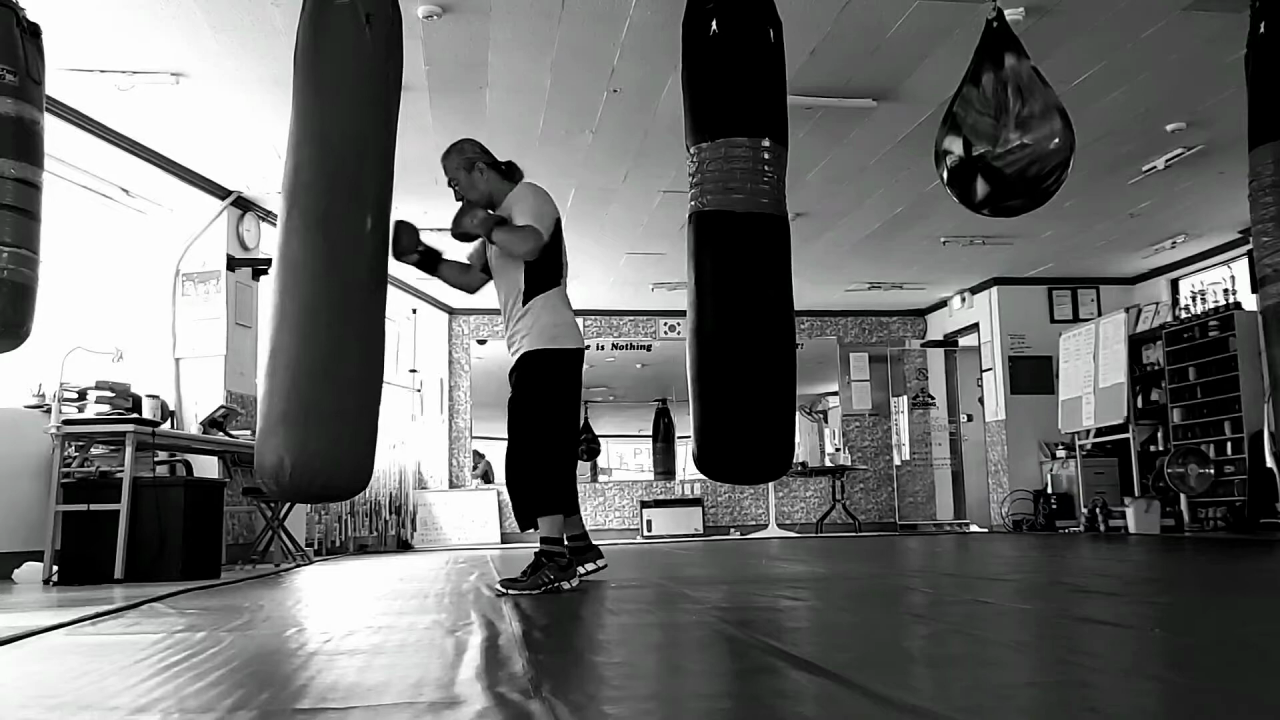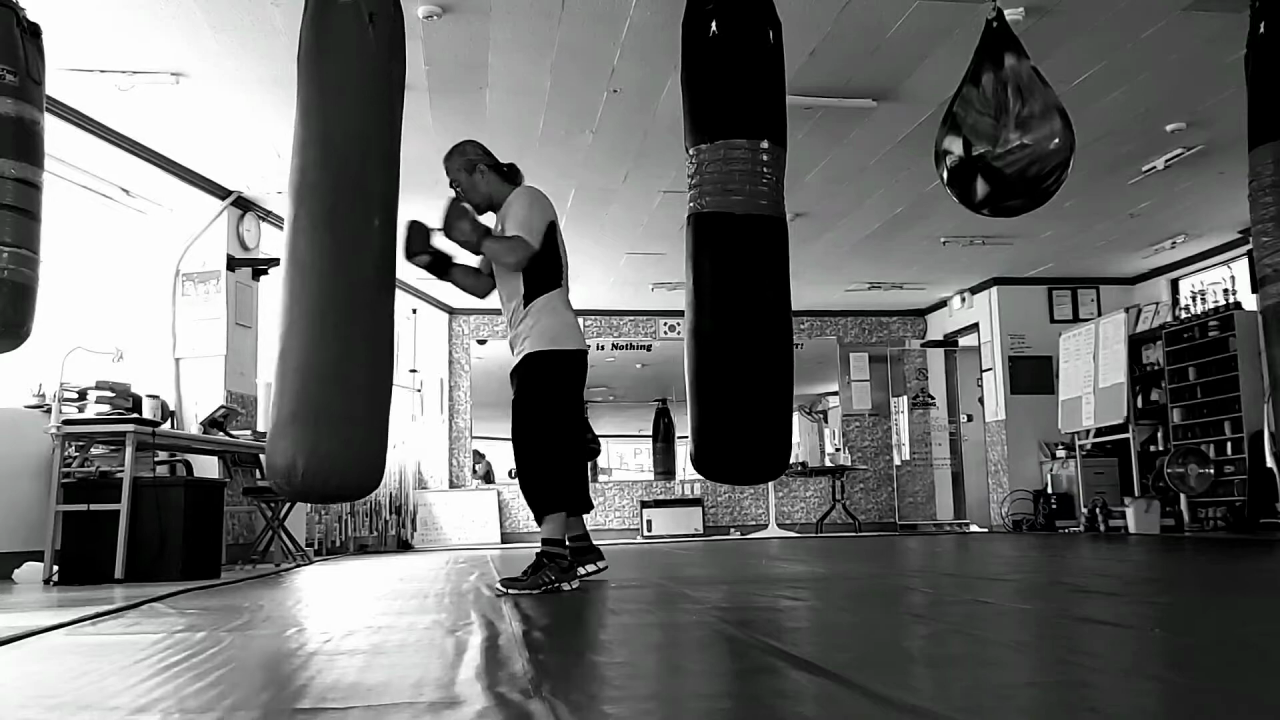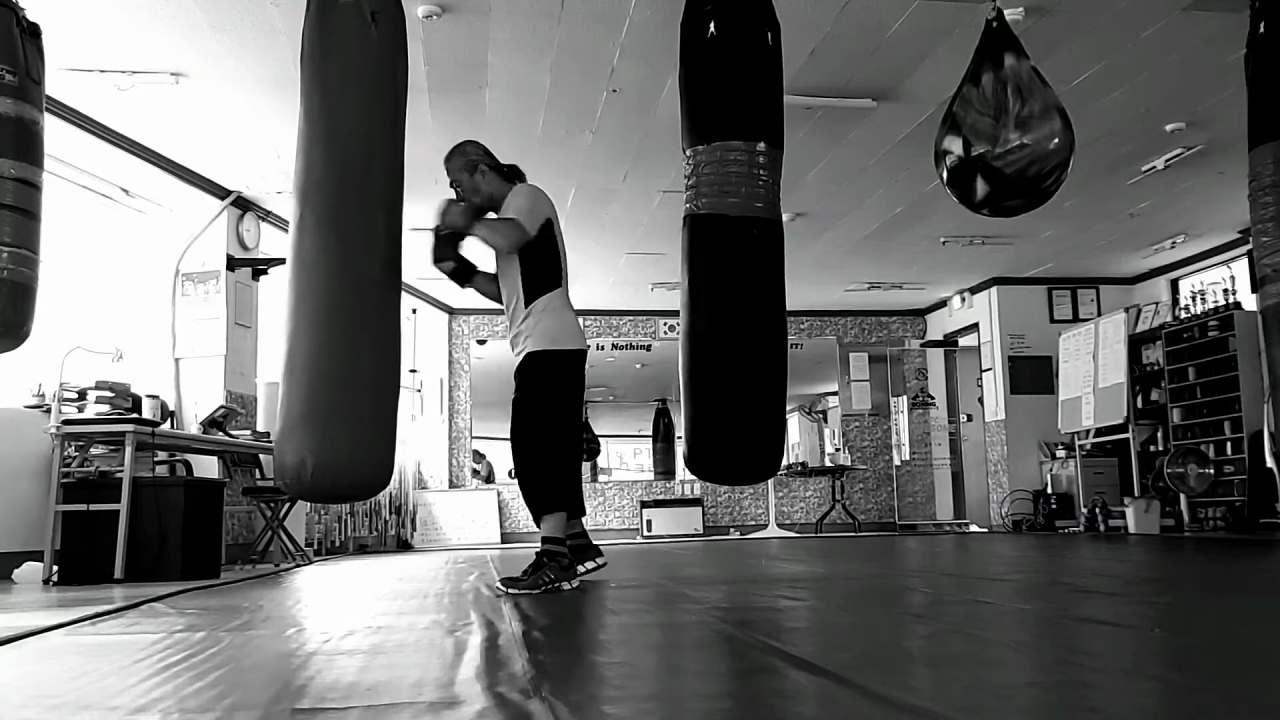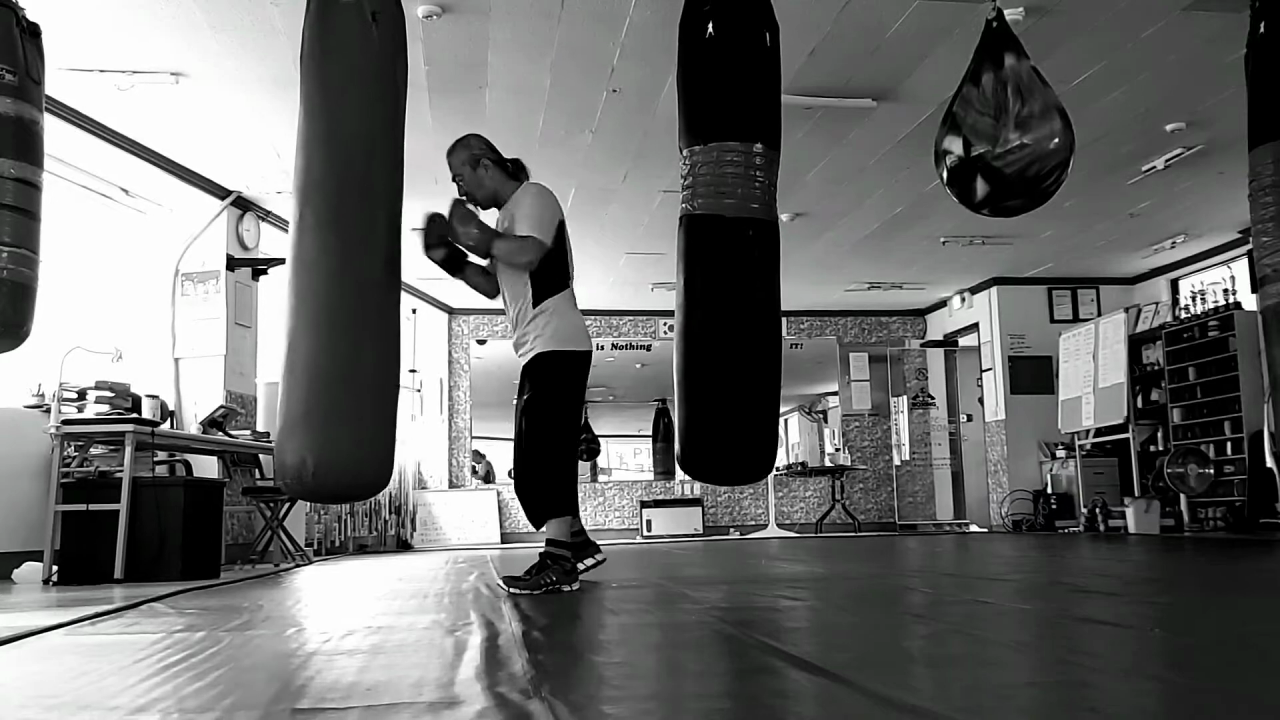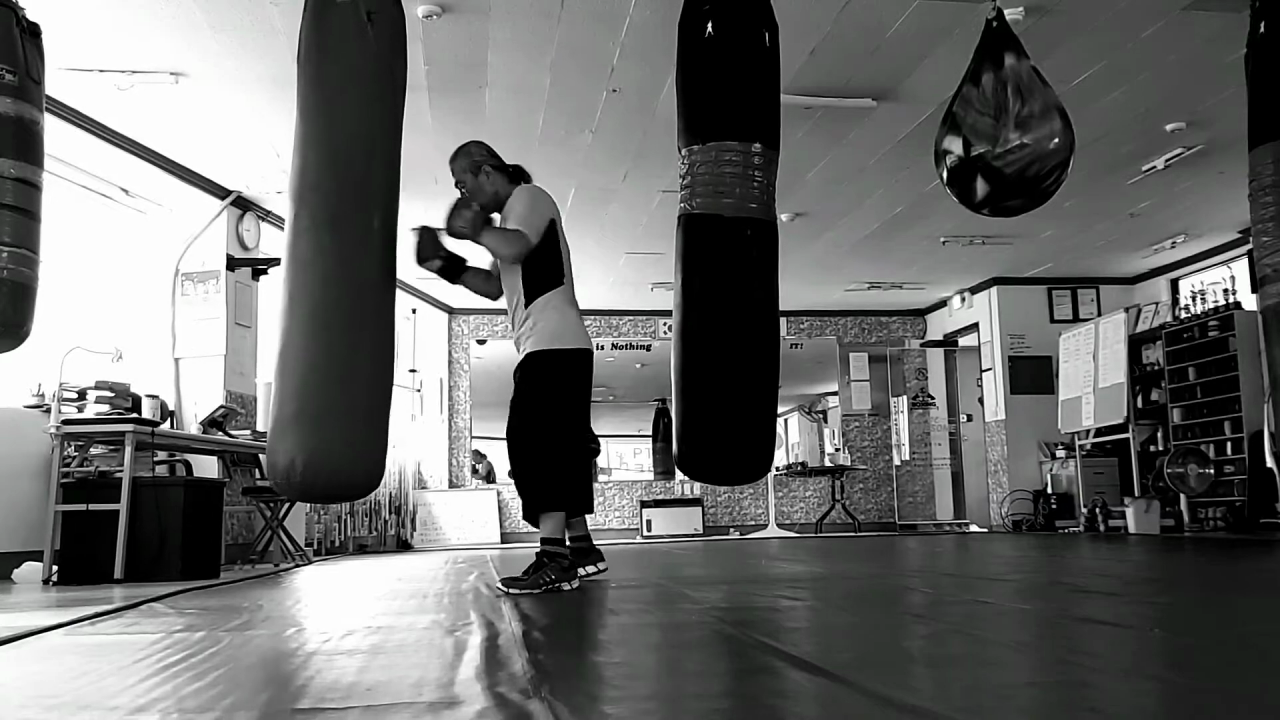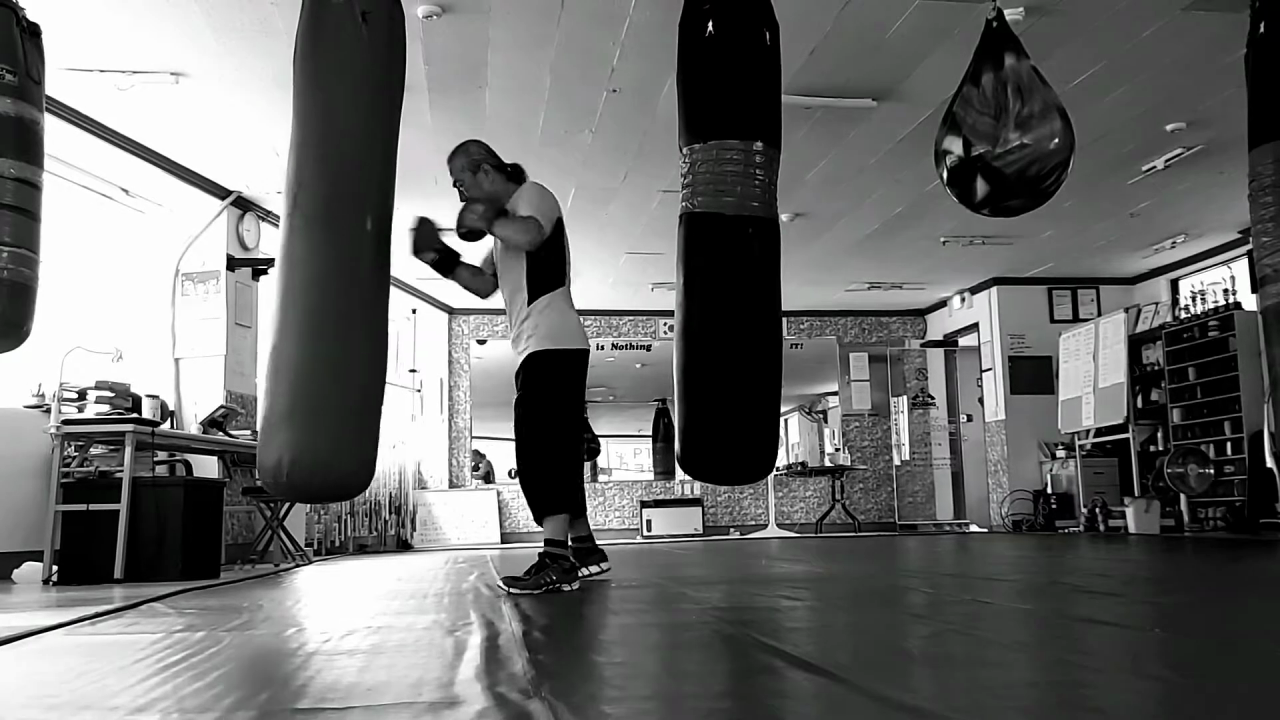
dt=0.3s
person 1, frame 1
left shoulder: (529, 196)
right shoulder: (499, 217)
left elbow: (528, 248)
right elbow: (469, 279)
left wrist: (485, 228)
right wrist: (423, 257)
left hip: (548, 345)
right hip: (536, 348)
left knee: (534, 449)
right knee: (546, 450)
left ankle: (552, 558)
right ankle: (576, 548)
person 1, frame 2
left shoulder: (526, 199)
right shoulder: (510, 214)
left elbow: (517, 257)
right elbow: (482, 286)
left wrist: (471, 234)
right wrist: (431, 260)
left hip: (550, 346)
right hip: (536, 351)
left knee: (543, 448)
right knee: (541, 450)
left ankle: (555, 559)
right ankle: (578, 548)
person 1, frame 3
left shoulder: (525, 198)
right shoulder: (509, 215)
left elbow: (504, 239)
right elbow: (501, 291)
left wrist: (467, 220)
right wrist: (455, 266)
left hip: (551, 345)
right hip: (539, 350)
left knee: (542, 447)
right knee: (547, 449)
left ankle: (555, 558)
right ankle: (576, 545)
person 1, frame 4
left shoulder: (531, 196)
right shoulder: (512, 211)
left elbow: (529, 254)
right elbow: (491, 287)
left wrist: (477, 238)
right wrist: (448, 255)
left hip: (556, 347)
right hip: (538, 352)
left knee: (546, 451)
right knee: (534, 455)
left ankle: (558, 560)
right ankle: (576, 545)
person 1, frame 5
left shoulder: (527, 197)
right shoulder: (515, 210)
left elbow: (512, 250)
right elbow: (499, 285)
left wrist: (476, 228)
right wrist: (447, 264)
left hip: (554, 345)
right hip: (549, 349)
left knee: (539, 446)
right knee: (555, 448)
left ankle: (554, 558)
right ankle: (581, 548)
person 1, frame 6
left shoulder: (532, 194)
right shoulder: (511, 213)
left elbow: (531, 236)
right elbow: (483, 285)
left wrist: (488, 223)
right wrist: (442, 259)
left hip: (554, 346)
right hip: (540, 350)
left knee: (544, 449)
right knee: (549, 451)
left ankle: (557, 560)
right ankle: (581, 549)
